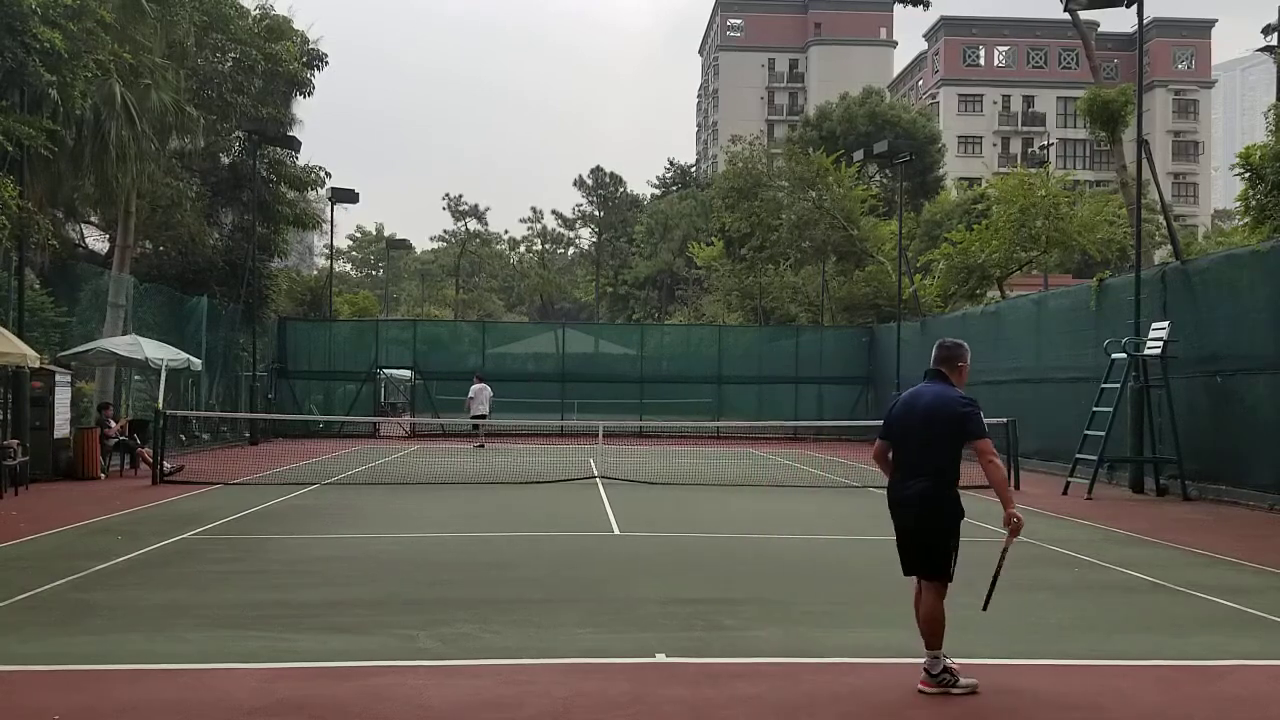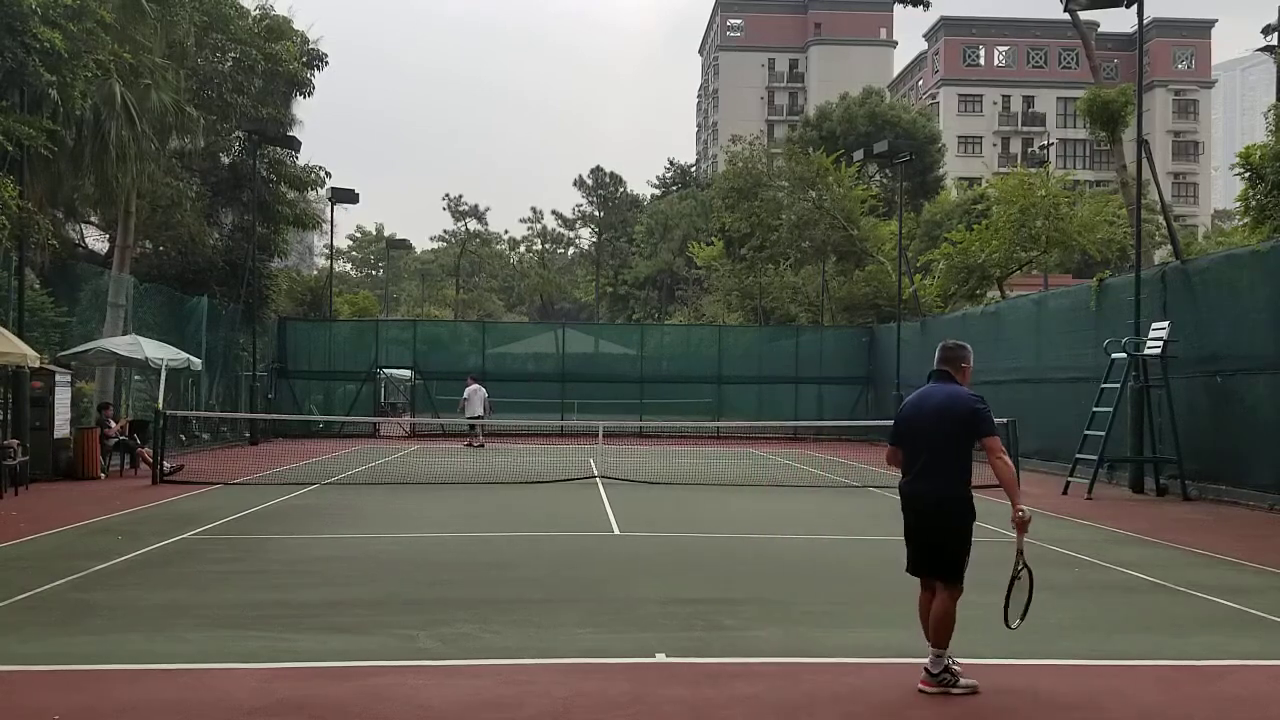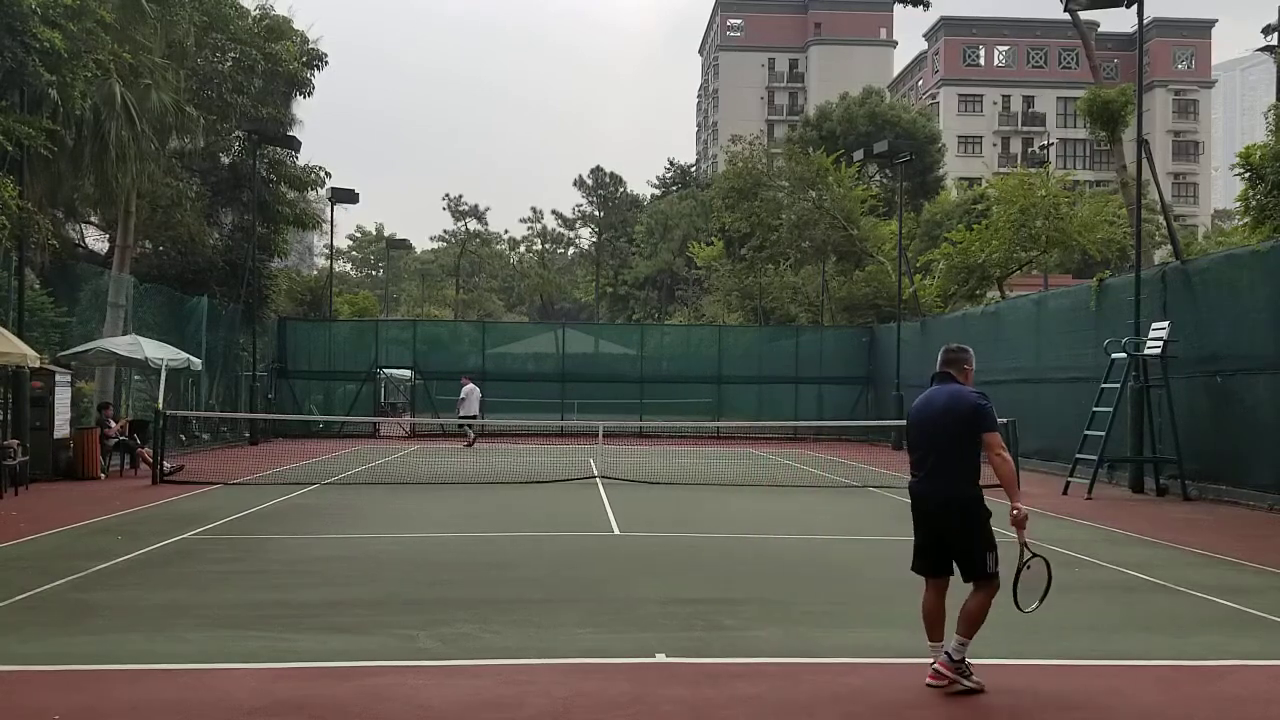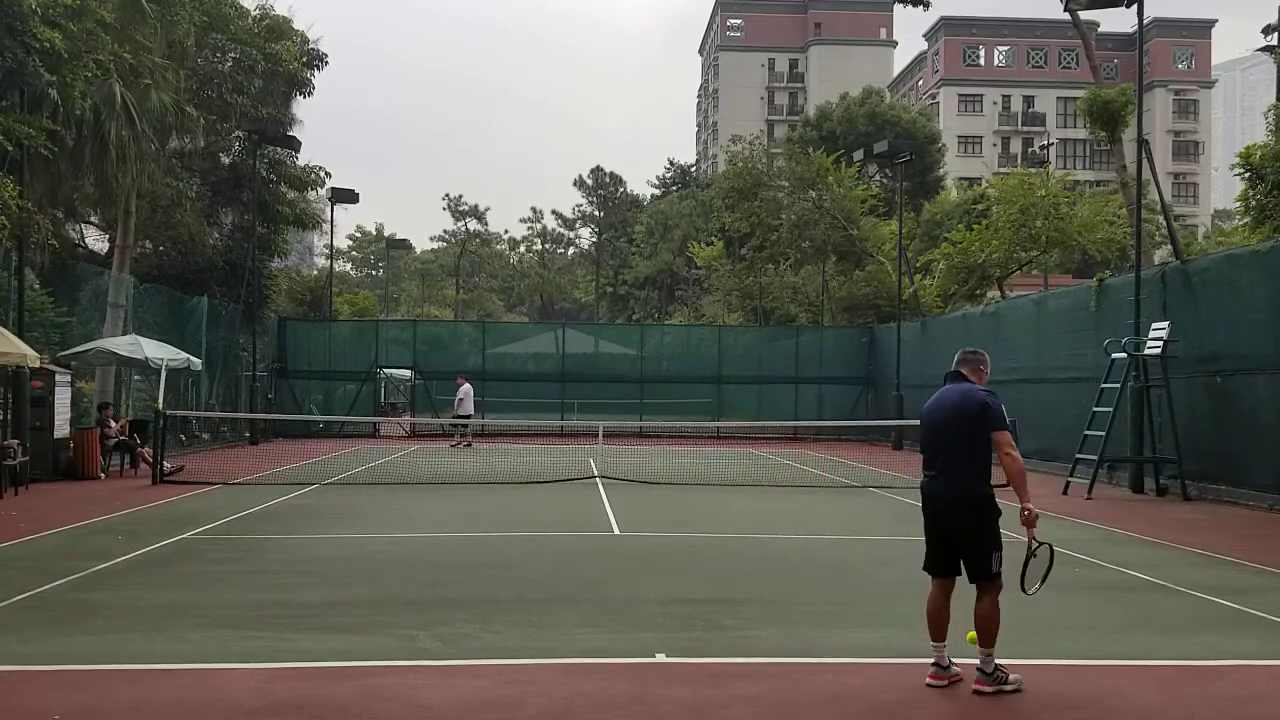
dt=0.2s
person 1, frame 1
left shoulder: (903, 399)
right shoulder: (960, 404)
left elbow: (879, 453)
right elbow: (989, 458)
right wrist: (1009, 507)
left hip: (901, 501)
right hip: (936, 503)
left knee: (923, 580)
right knee: (934, 588)
left ankle: (933, 658)
right ankle: (935, 672)
person 1, frame 2
left shoulder: (910, 402)
right shoulder: (970, 402)
left elbow: (892, 457)
right elbow: (998, 456)
right wrist: (1017, 504)
left hip: (914, 503)
right hip: (950, 505)
left knee: (929, 585)
right knee: (948, 589)
left ankle: (937, 661)
right ankle: (936, 672)
person 1, frame 3
left shoulder: (917, 405)
right shoulder: (973, 400)
right elbow: (997, 454)
right wrist: (1016, 501)
left hip: (923, 503)
right hip: (962, 504)
left knee: (935, 584)
right knee: (986, 583)
left ankle: (940, 663)
right ankle: (955, 657)
person 1, frame 4
left shoulder: (931, 404)
right shoulder: (984, 398)
right elbow: (1007, 453)
right wrist: (1025, 501)
left hip: (934, 501)
right hip: (972, 502)
left knee: (941, 583)
right knee: (988, 587)
left ankle: (940, 665)
right ankle: (987, 672)
